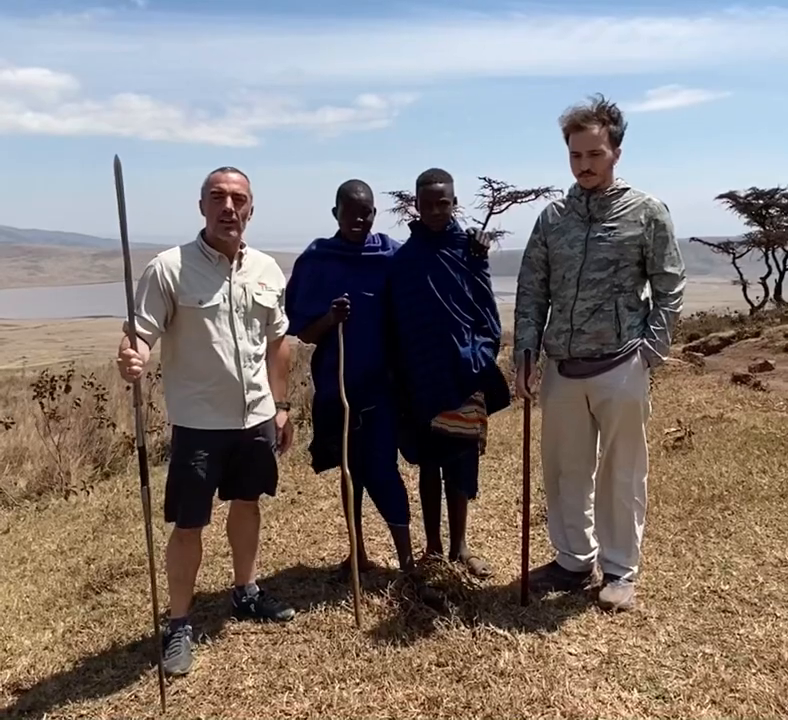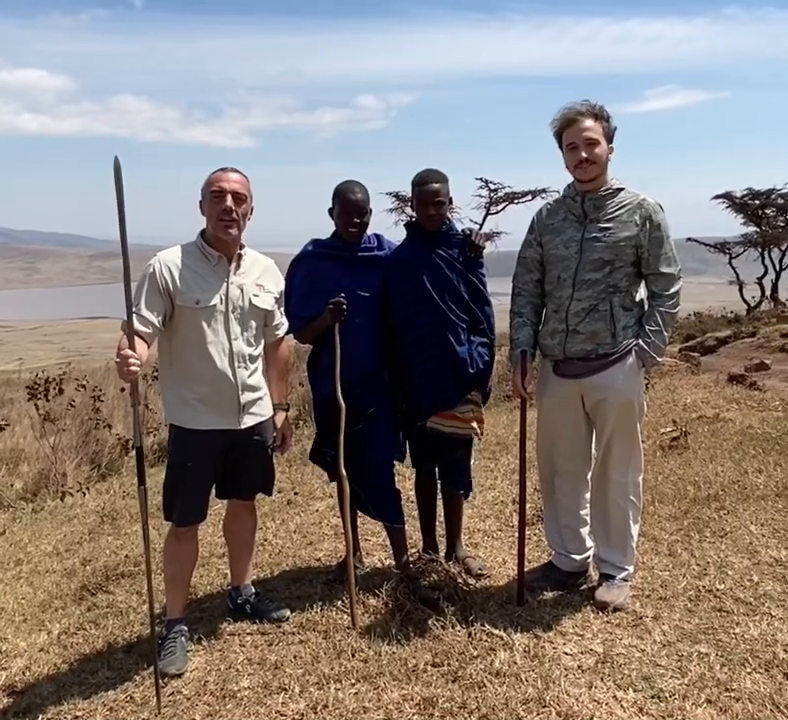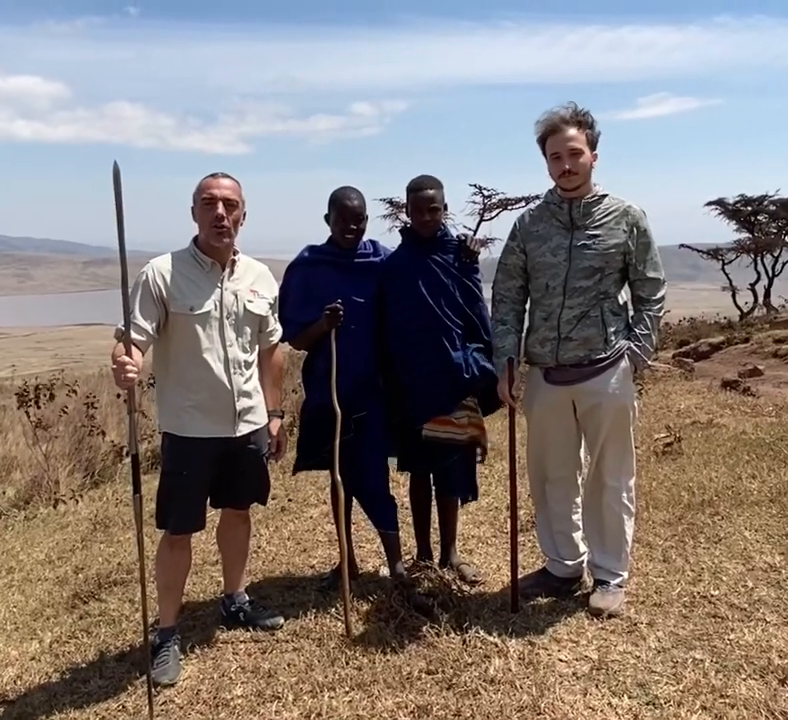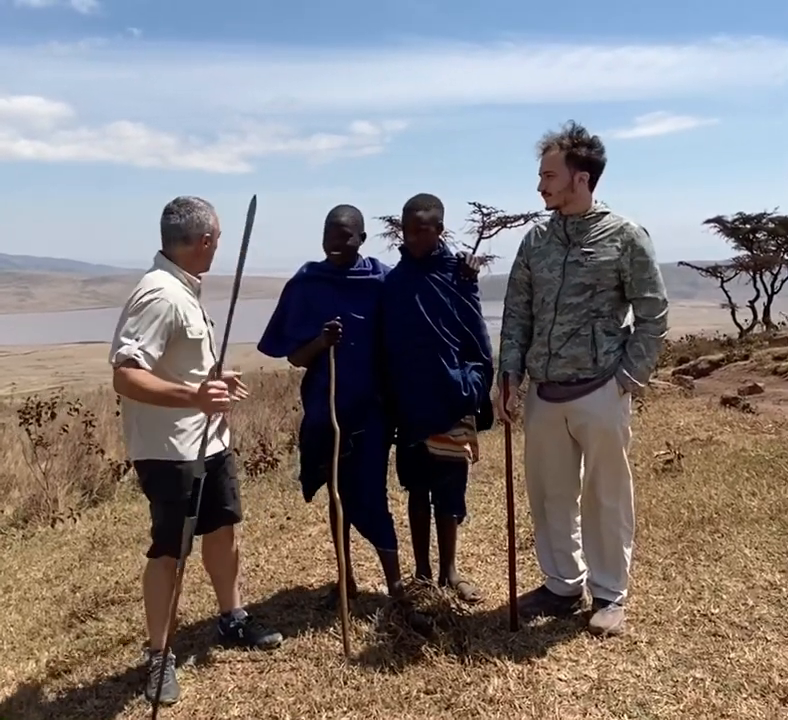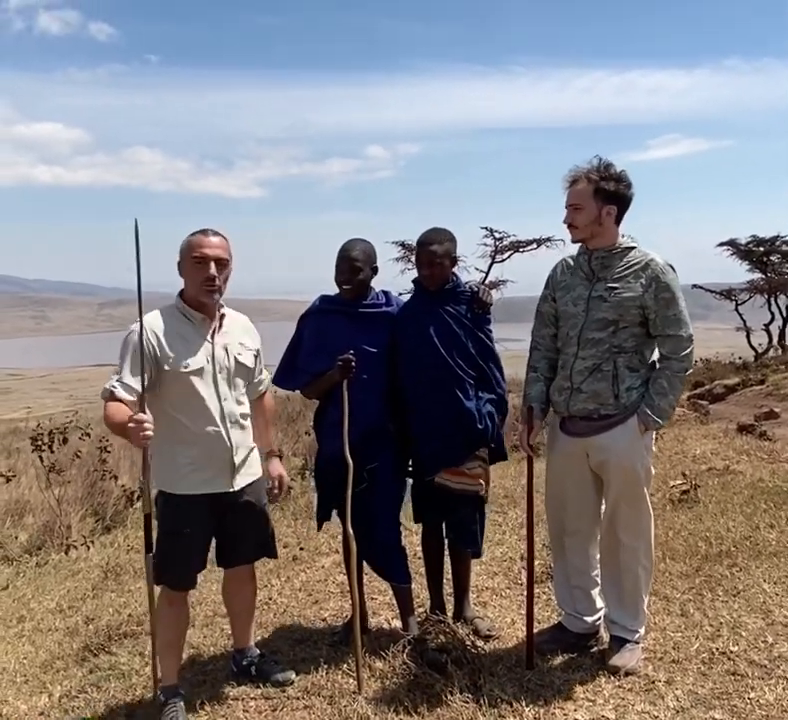
dt=1s
person 1, frame 1
left shoulder: (647, 213)
right shoulder: (552, 217)
left elbow: (670, 290)
right elbow: (531, 291)
left wrist: (649, 351)
right wrist: (525, 354)
left hip: (620, 368)
right hip: (561, 369)
left knee: (621, 474)
right knee: (564, 472)
left ankle: (620, 571)
right ankle: (575, 561)
person 1, frame 2
left shoulder: (641, 211)
right shoulder: (547, 217)
left elbow: (666, 290)
right elbow: (526, 290)
left wrist: (645, 351)
right wrist: (520, 353)
left hip: (615, 367)
right hip: (555, 368)
left knee: (617, 472)
right knee: (560, 471)
left ankle: (616, 569)
right ankle: (570, 560)
person 1, frame 3
left shoulder: (626, 218)
right shoulder: (529, 224)
left elbow: (651, 294)
right elbow: (507, 298)
left wrist: (636, 355)
right wrist: (504, 363)
left hip: (606, 373)
right hip: (544, 374)
left knee: (611, 479)
right knee: (551, 478)
left ankle: (610, 575)
right ankle: (563, 567)
person 1, frame 4
left shoulder: (625, 237)
right shoulder: (536, 239)
left elbow: (653, 316)
right elbow: (516, 313)
left wrist: (629, 379)
right wrist: (509, 376)
left hip: (600, 392)
right hip: (543, 393)
left knee: (606, 497)
right knee: (550, 495)
left ankle: (609, 594)
right ankle: (563, 585)
person 1, frame 5
left shoulder: (650, 272)
right shoulder: (562, 273)
left elbow: (678, 353)
right elbow: (542, 347)
left wrist: (650, 417)
right wrist: (534, 409)
left hip: (622, 429)
right hip: (565, 428)
left knee: (626, 534)
right knee: (569, 531)
left ankle: (626, 632)
right ankle: (579, 622)
person 2, frame 1
left shoulder: (267, 269)
right shoulder: (168, 268)
right elbow: (140, 333)
left wrist: (281, 406)
right wrist: (131, 358)
left hip: (256, 417)
right hip: (199, 421)
left knee: (247, 504)
right knee: (188, 524)
left ankle: (246, 592)
right ankle: (179, 624)
person 2, frame 2
left shoulder: (266, 271)
right shoulder: (168, 266)
right elbow: (140, 331)
left wrist: (280, 407)
right wrist: (130, 357)
left hip: (252, 416)
right hip: (195, 420)
left knee: (243, 502)
right knee: (184, 521)
left ankle: (241, 592)
right ankle: (174, 625)
person 2, frame 3
left shoulder: (260, 276)
right shoulder: (161, 274)
right elbow: (132, 339)
left wrist: (274, 414)
right wrist: (124, 365)
left hip: (248, 424)
right hip: (189, 428)
left knee: (237, 512)
right knee: (178, 531)
left ankle: (235, 601)
right ankle: (166, 634)
person 2, frame 4
left shoulder: (181, 289)
right shoulder: (161, 295)
right elbow: (126, 376)
left wrist: (213, 376)
right wrist: (191, 397)
left hip: (208, 440)
right hip: (170, 450)
left knee: (221, 529)
right knee: (168, 551)
left ankle: (232, 618)
right ankle: (159, 655)
person 2, frame 5
left shoulder: (242, 328)
right shoulder: (152, 331)
right elbow: (116, 402)
left wrist: (272, 455)
right wrist: (128, 424)
left hip: (244, 476)
right hip: (184, 484)
left knee: (242, 567)
right knee: (176, 587)
left ankle: (245, 656)
person 3, frame 1
left shoulder: (469, 249)
right shoulder: (405, 257)
left elbow: (486, 307)
right elbow: (400, 323)
left wrist: (484, 356)
right wrist: (402, 380)
left hip: (465, 373)
right hip: (424, 378)
left knee: (461, 464)
right knee: (430, 464)
left ankle: (459, 546)
right ankle: (433, 546)
person 3, frame 2
left shoulder: (465, 249)
right shoulder: (401, 257)
left elbow: (481, 309)
right elbow: (395, 322)
left wrist: (480, 359)
right wrist: (398, 378)
left hip: (460, 374)
right hip: (420, 378)
left knee: (456, 464)
right knee: (425, 464)
left ankle: (455, 546)
right ankle: (429, 547)
person 3, frame 3
left shoulder: (459, 255)
right shoulder: (395, 263)
left elbow: (477, 314)
right elbow: (389, 328)
left wrist: (477, 366)
right wrist: (392, 385)
left hip: (455, 381)
right hip: (414, 386)
left knee: (452, 471)
right knee: (420, 470)
left ankle: (450, 552)
right ankle: (424, 553)
person 3, frame 4
left shoulder: (456, 275)
right shoulder: (395, 281)
left elbow: (475, 335)
right elbow: (388, 344)
left wrist: (475, 386)
right wrist: (390, 400)
left hip: (453, 400)
right hip: (413, 402)
left knee: (450, 489)
right knee: (419, 487)
left ankle: (449, 570)
right ankle: (423, 571)
person 3, frame 5
left shoulder: (470, 308)
right shoulder: (407, 314)
left elbow: (489, 368)
right elbow: (401, 377)
left wrist: (488, 421)
right wrist: (404, 433)
left hip: (466, 433)
right hip: (426, 436)
left knee: (464, 523)
right knee: (432, 521)
left ankle: (463, 604)
right ankle: (437, 606)
person 4, frame 1
left shoulder: (393, 255)
right shoulder: (315, 260)
right elbow: (303, 333)
right wrist: (329, 319)
left hip: (382, 382)
right hip: (336, 382)
left knee: (383, 469)
right knee: (350, 468)
left ankle: (406, 558)
right ankle: (358, 551)
person 4, frame 2
left shoulder: (389, 254)
right shoulder: (310, 261)
right elbow: (300, 333)
right wrist: (326, 319)
left hip: (378, 382)
right hip: (332, 383)
left knee: (379, 471)
right knee: (345, 469)
left ankle: (401, 557)
right ankle: (353, 551)
person 4, frame 3
left shoulder: (384, 261)
right shoulder: (306, 267)
right elbow: (295, 339)
right wrist: (322, 325)
left hip: (373, 388)
right hip: (327, 389)
left knee: (372, 476)
right knee: (340, 475)
left ankle: (396, 562)
right ankle: (347, 559)
person 4, frame 4
left shoulder: (381, 280)
right shoulder: (304, 284)
right elbow: (295, 357)
right wrist: (321, 342)
left hip: (369, 407)
right hip: (325, 408)
left knee: (369, 495)
right knee: (339, 493)
left ankle: (394, 580)
right ankle: (346, 578)
person 4, frame 5
left shoulder: (393, 312)
right shoulder: (317, 317)
right elbow: (306, 389)
right wrist: (333, 375)
left hip: (382, 441)
right hip: (337, 441)
left knee: (383, 530)
right knee: (351, 527)
left ankle: (408, 616)
right ankle: (359, 612)
